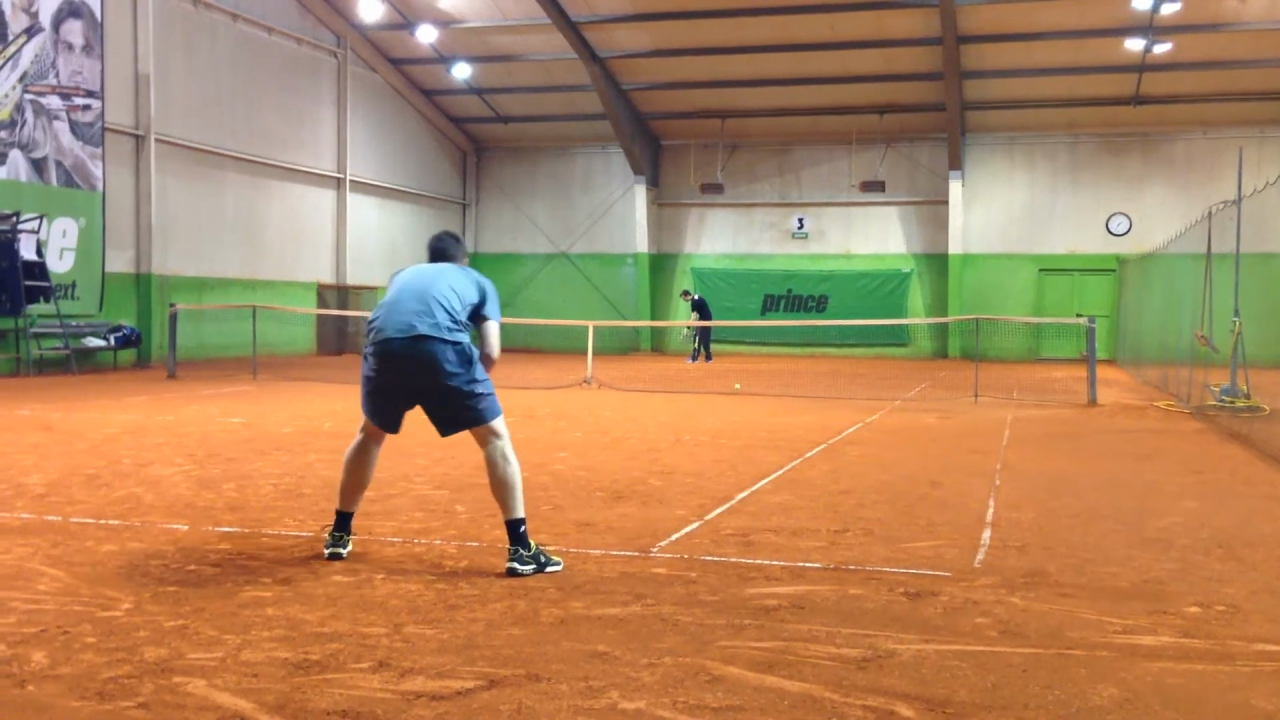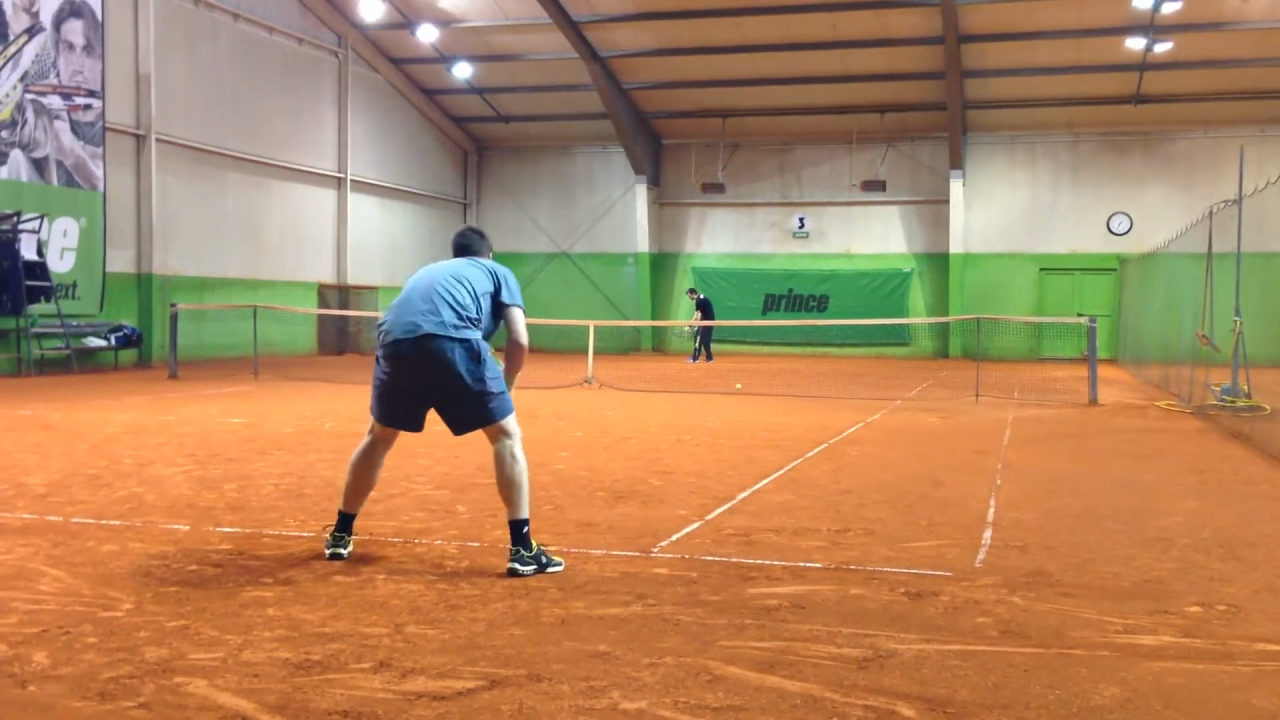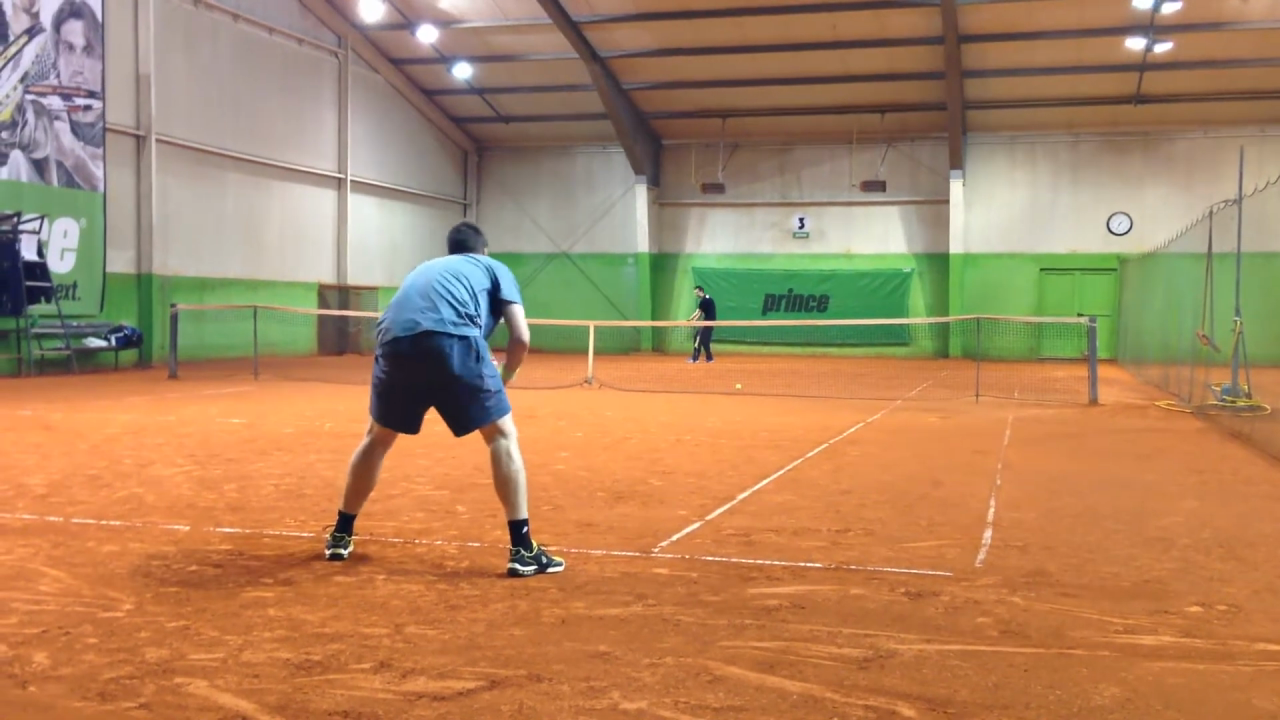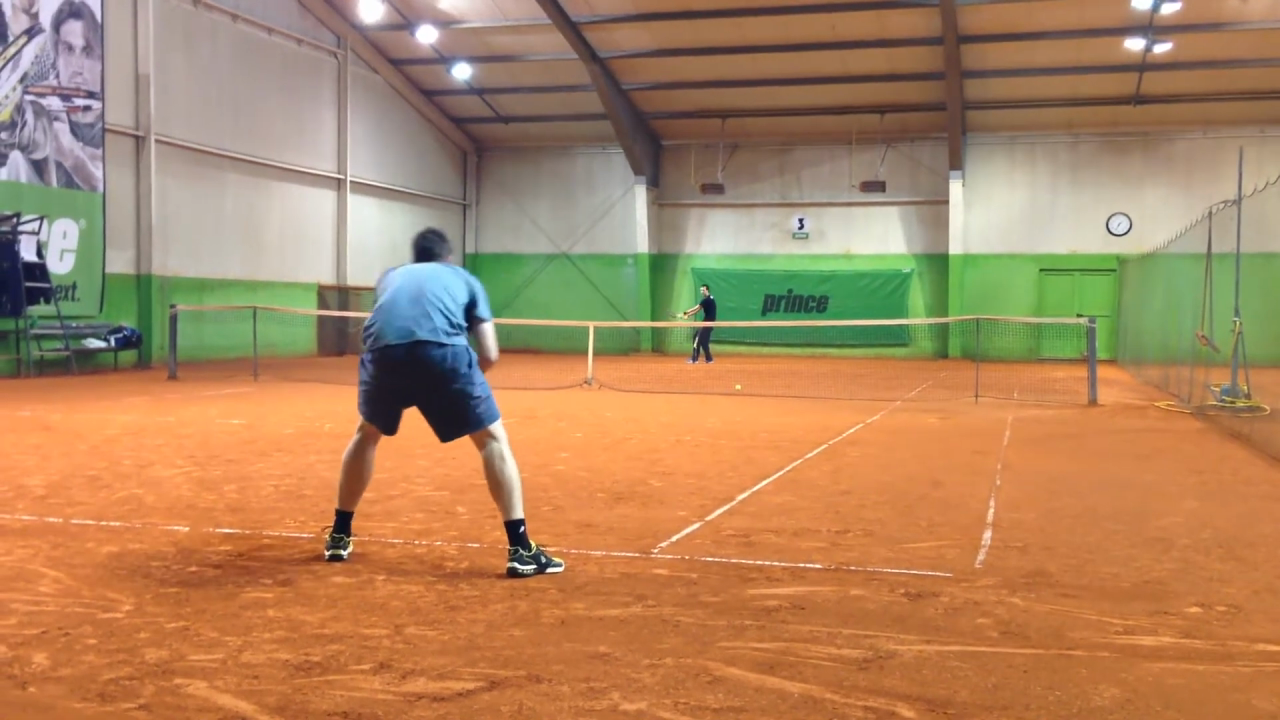
dt=0.2s
person 1, frame 1
left shoulder: (404, 274)
right shoulder: (476, 279)
right elbow: (491, 352)
right wrist: (475, 392)
left hip: (384, 344)
right hip: (443, 345)
left knee: (370, 434)
right knee: (495, 435)
left ankle: (339, 533)
right ankle: (520, 549)
person 1, frame 2
left shoulder: (428, 272)
right shoulder: (498, 271)
right elbow: (520, 341)
right wrist: (504, 385)
left hip: (395, 344)
right hip: (452, 343)
left knee: (379, 436)
right knee: (506, 435)
left ankle: (340, 534)
right ankle: (522, 549)
person 1, frame 3
left shoulder: (422, 270)
right shoulder: (494, 268)
right elbow: (520, 338)
right wrist: (502, 380)
left hip: (394, 343)
right hip: (452, 341)
left knee: (379, 437)
right knee: (502, 435)
left ankle: (341, 534)
right ankle: (522, 550)
person 1, frame 4
left shoulder: (393, 276)
right shoulder: (465, 280)
left elbow: (372, 330)
right elbow: (490, 354)
right wrist: (455, 387)
left hip: (383, 348)
right hip: (442, 350)
left knee: (367, 434)
right knee: (493, 440)
left ankle: (339, 534)
right ankle: (521, 548)
